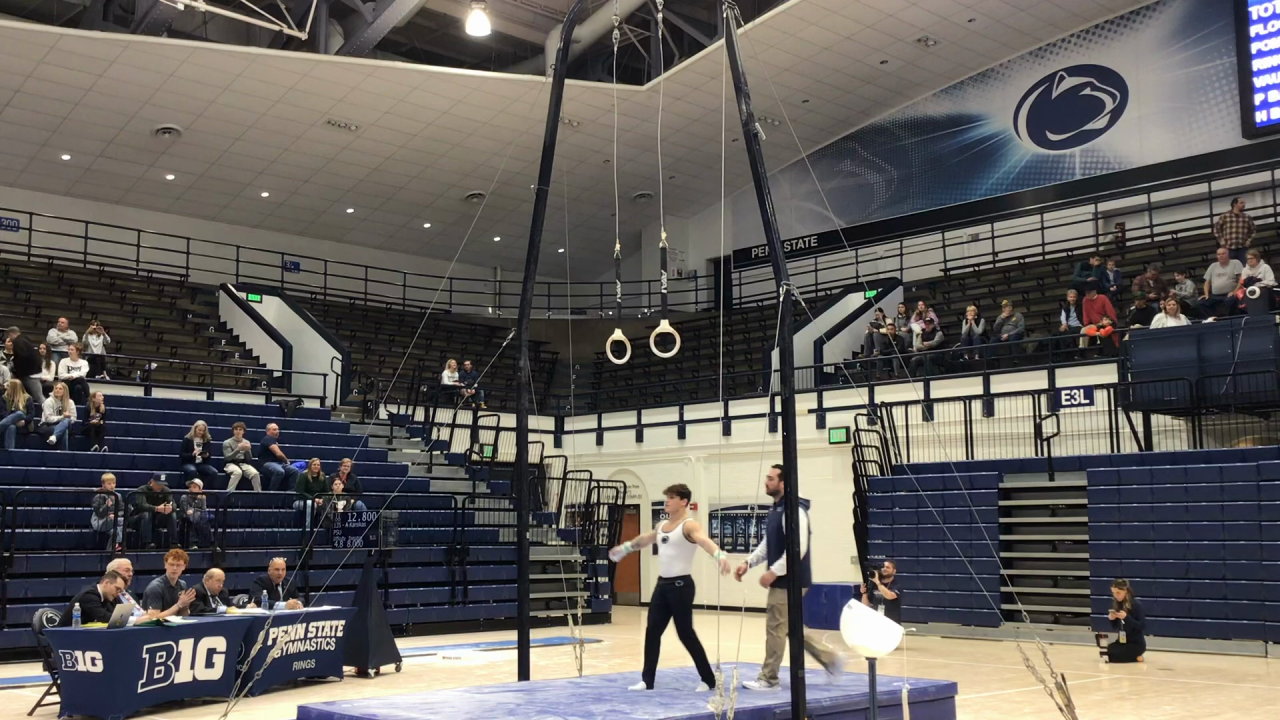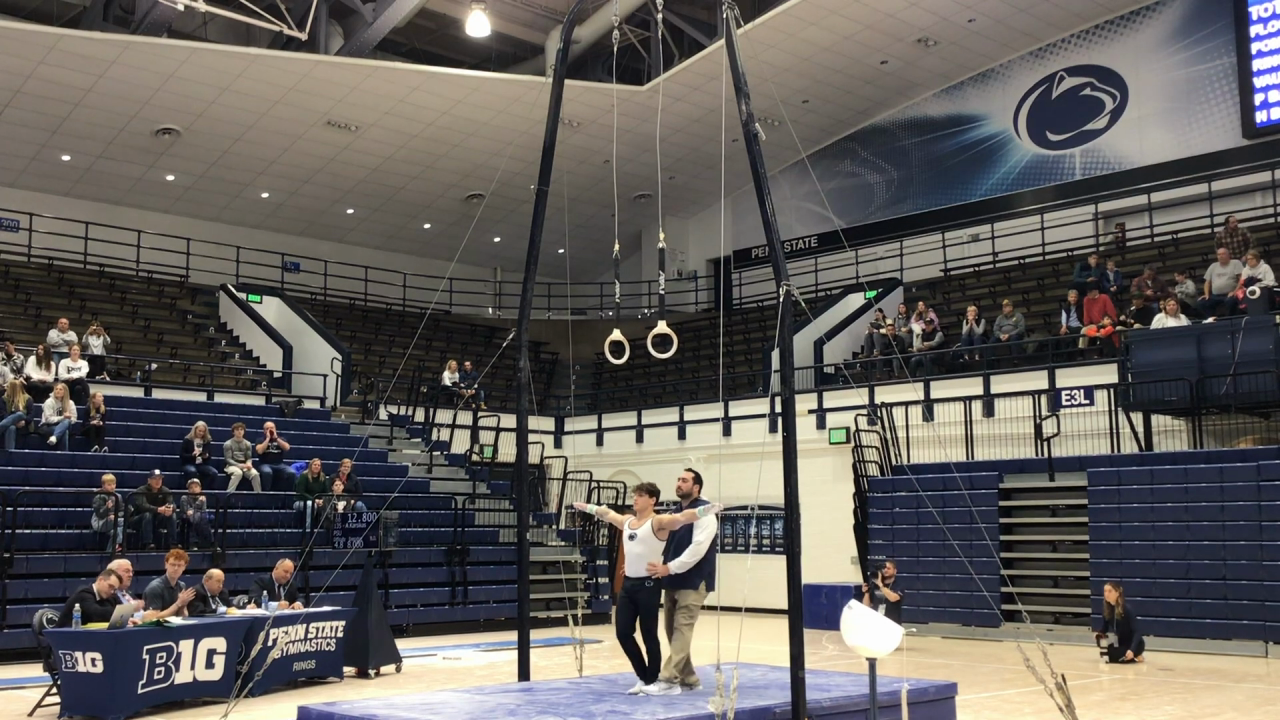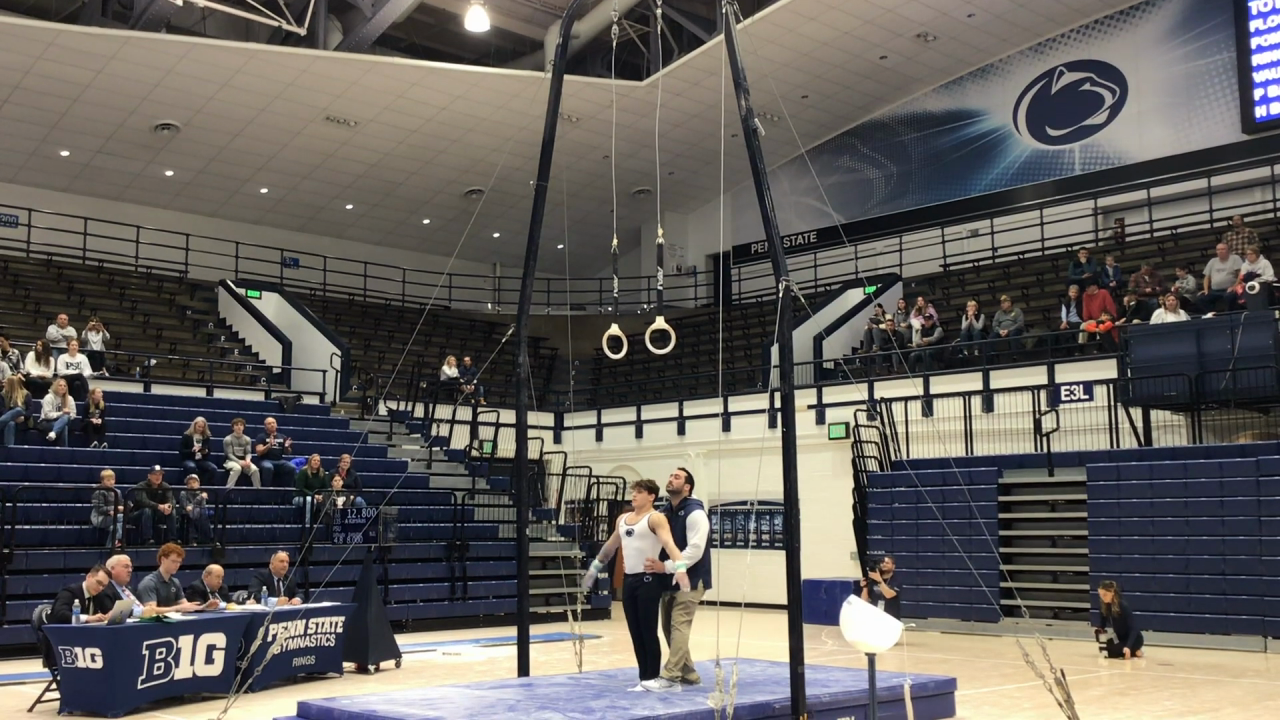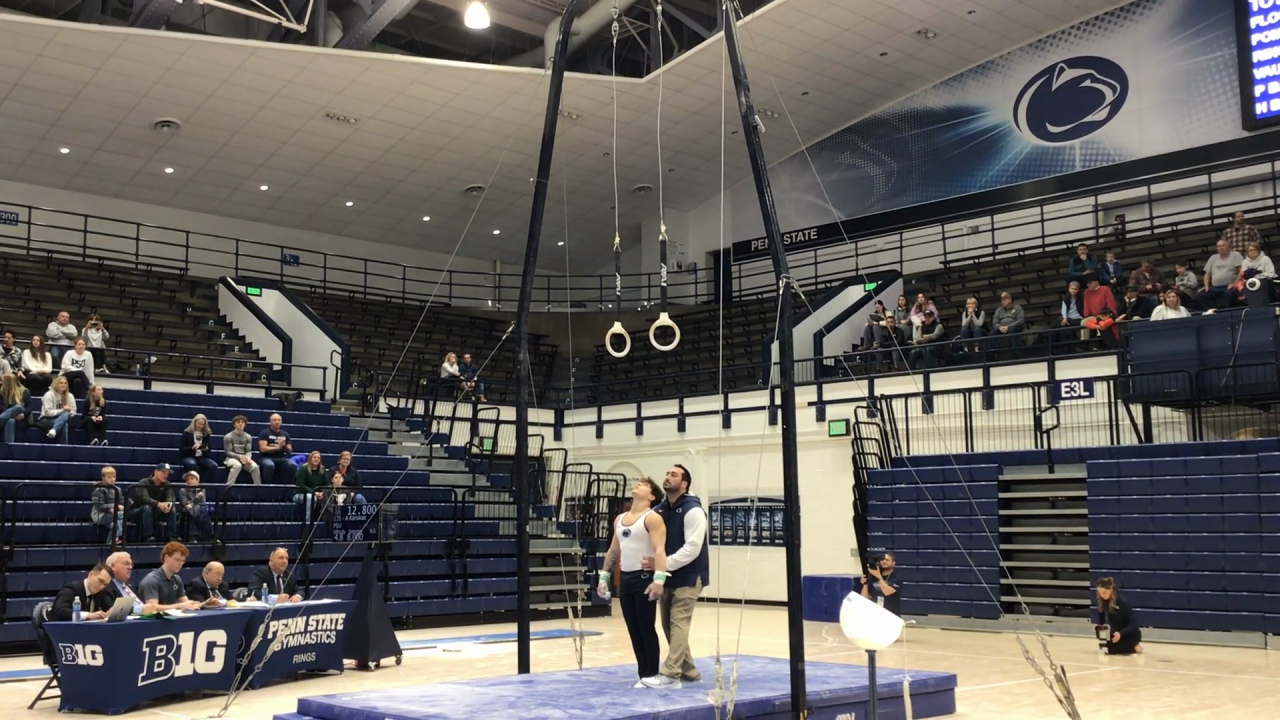
dt=1s
person 1, frame 1
right shoulder: (775, 509)
left elbow: (798, 548)
right elbow: (768, 544)
left wrist: (774, 572)
right wrist: (748, 563)
left hip: (789, 579)
right hip: (784, 579)
left knee: (775, 627)
right knee: (781, 625)
left ankle: (768, 678)
right ankle: (830, 658)
person 1, frame 2
left shoulder: (704, 514)
right shoulder: (673, 514)
left elbow: (697, 549)
left wrist: (669, 568)
left hip: (695, 582)
right hip: (674, 582)
left knee: (682, 628)
right knee: (673, 629)
left ankle: (668, 681)
right ankle: (688, 679)
person 1, frame 3
left shoulder: (695, 513)
right shoulder: (664, 513)
left elbow: (695, 551)
left wrist: (666, 566)
right wrist: (645, 562)
left hip: (690, 580)
left knee: (679, 626)
right knee: (669, 627)
left ankle: (670, 677)
right ankle: (688, 674)
person 1, frame 4
left shoulder: (692, 510)
right shoulder: (660, 509)
left elbow: (692, 548)
left wrist: (663, 563)
right wrist: (641, 559)
left hip: (688, 577)
right hip: (667, 578)
left knee: (678, 624)
right knee: (669, 626)
left ankle: (670, 674)
right ankle: (688, 670)
person 2, frame 1
left shoulder: (689, 526)
right shoulder: (662, 526)
left elbow: (705, 541)
right elbow: (644, 539)
left wrist: (720, 555)
right wrist: (625, 547)
left hip: (681, 584)
right hip: (662, 583)
left knee: (686, 634)
right knee: (652, 631)
left ankle: (708, 680)
right ankle: (647, 680)
person 2, frame 2
left shoulder: (659, 522)
right shoulder: (627, 521)
left elbow: (682, 517)
right elbow: (607, 513)
left wrist: (705, 510)
right wrist: (588, 507)
left hip: (648, 584)
right hip: (628, 584)
left knee: (649, 635)
right knee: (623, 633)
left ankle: (652, 682)
right ankle: (643, 678)
person 2, frame 3
left shoulder: (656, 518)
right shoulder: (623, 519)
left elbow: (669, 543)
right elbow: (611, 545)
left wrist: (680, 568)
right wrist: (595, 567)
left hip: (649, 579)
right hip: (629, 580)
left knee: (648, 632)
right knee: (635, 633)
left ankle: (653, 678)
right ankle: (644, 678)
person 2, frame 4
left shoulder: (652, 518)
right shoulder: (620, 519)
left elbow: (659, 550)
right elbow: (613, 552)
left wrist: (658, 580)
right wrist: (603, 578)
left hip: (645, 577)
right hip: (626, 578)
left knee: (646, 628)
right knee: (634, 630)
left ankle: (652, 676)
right ankle: (644, 676)
